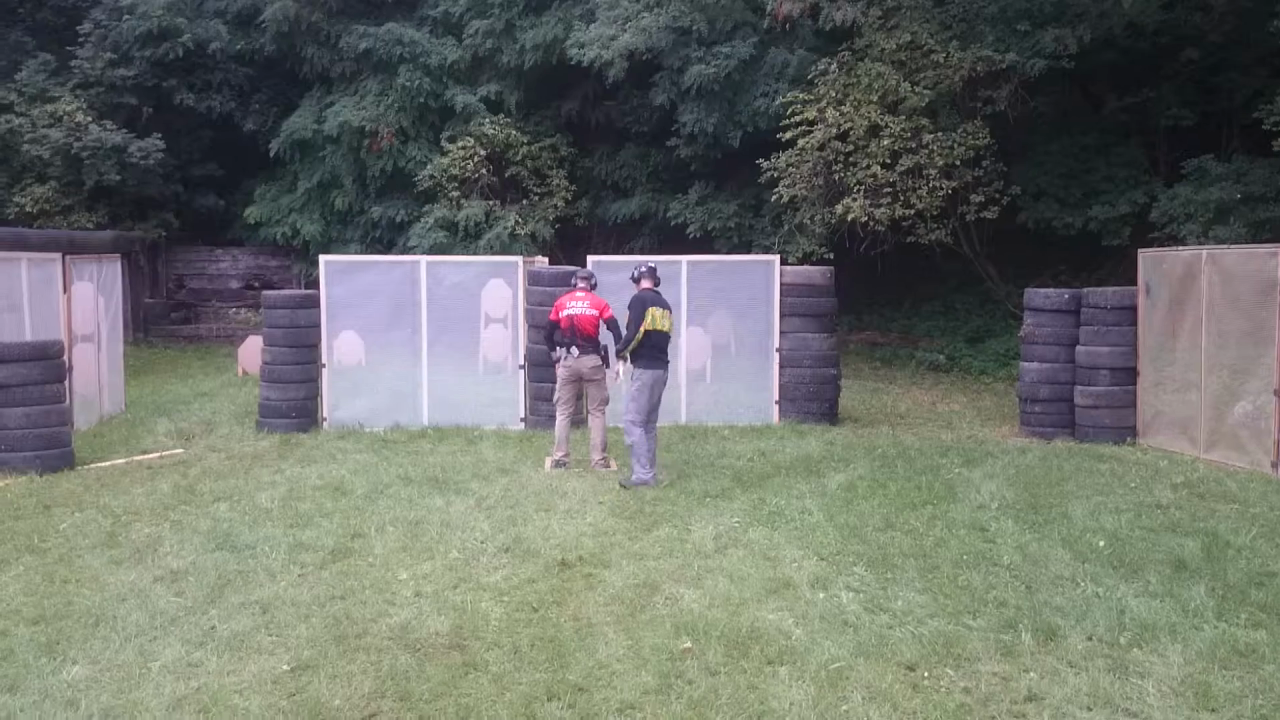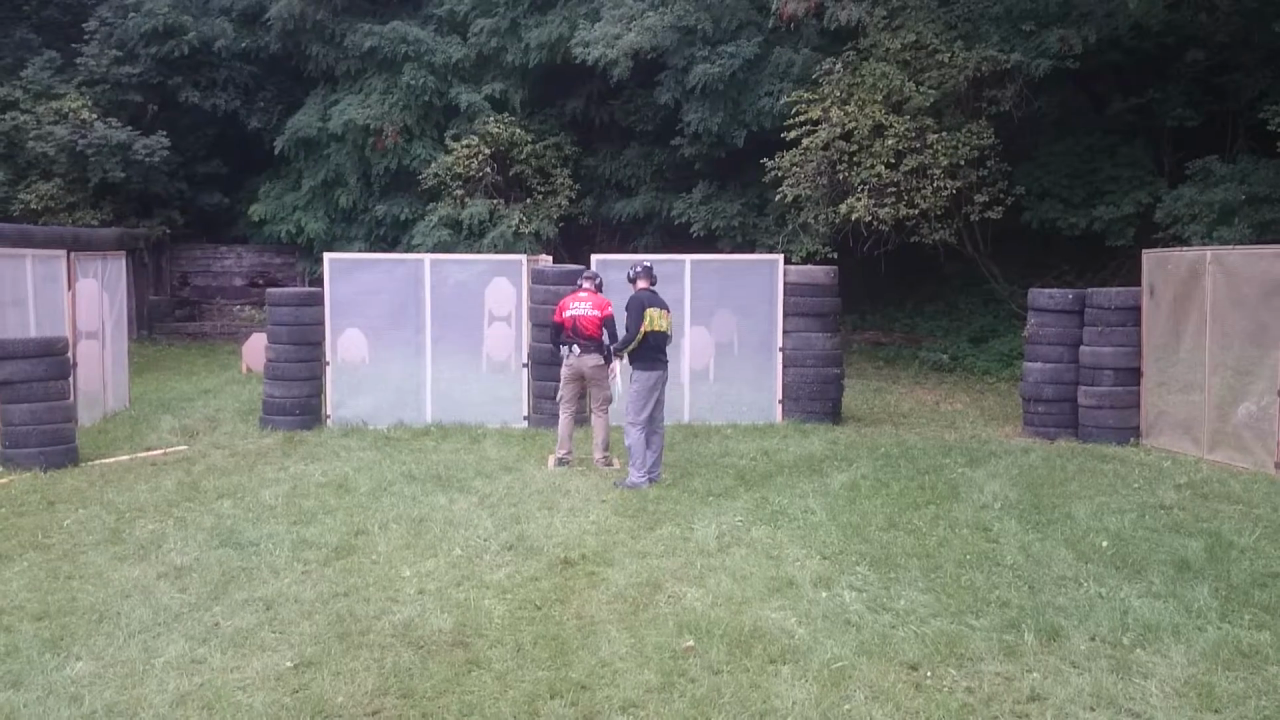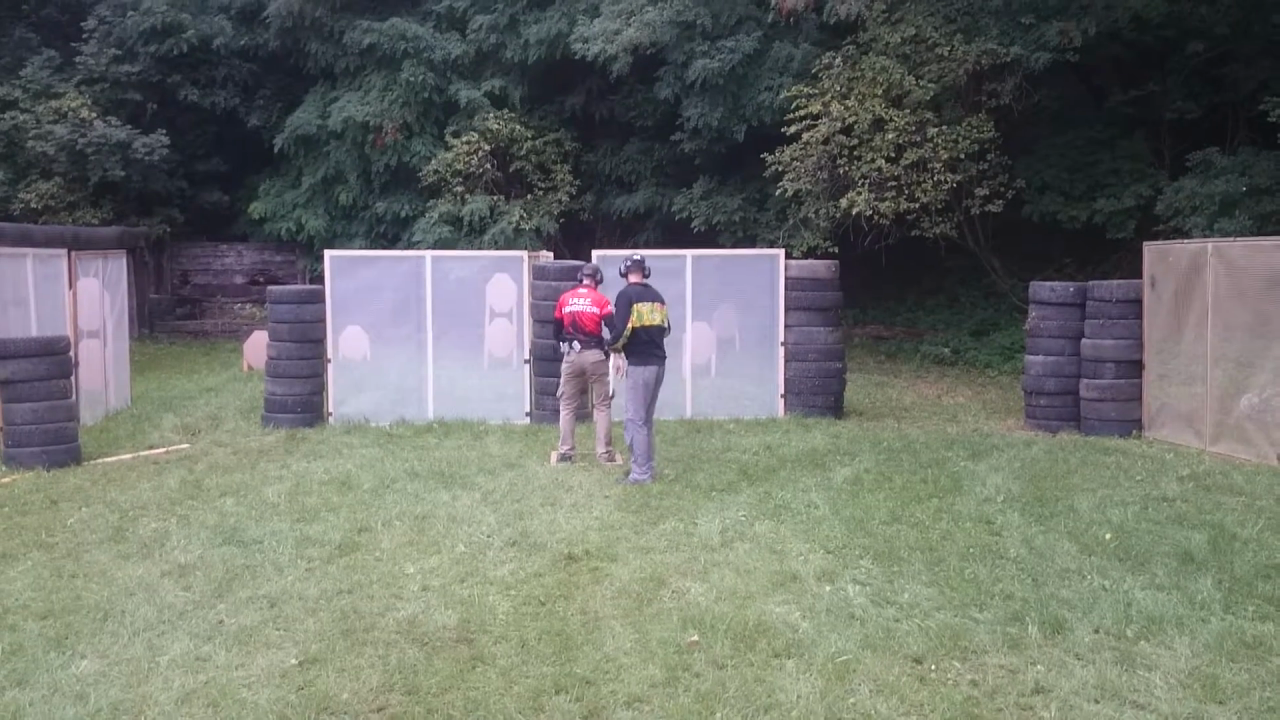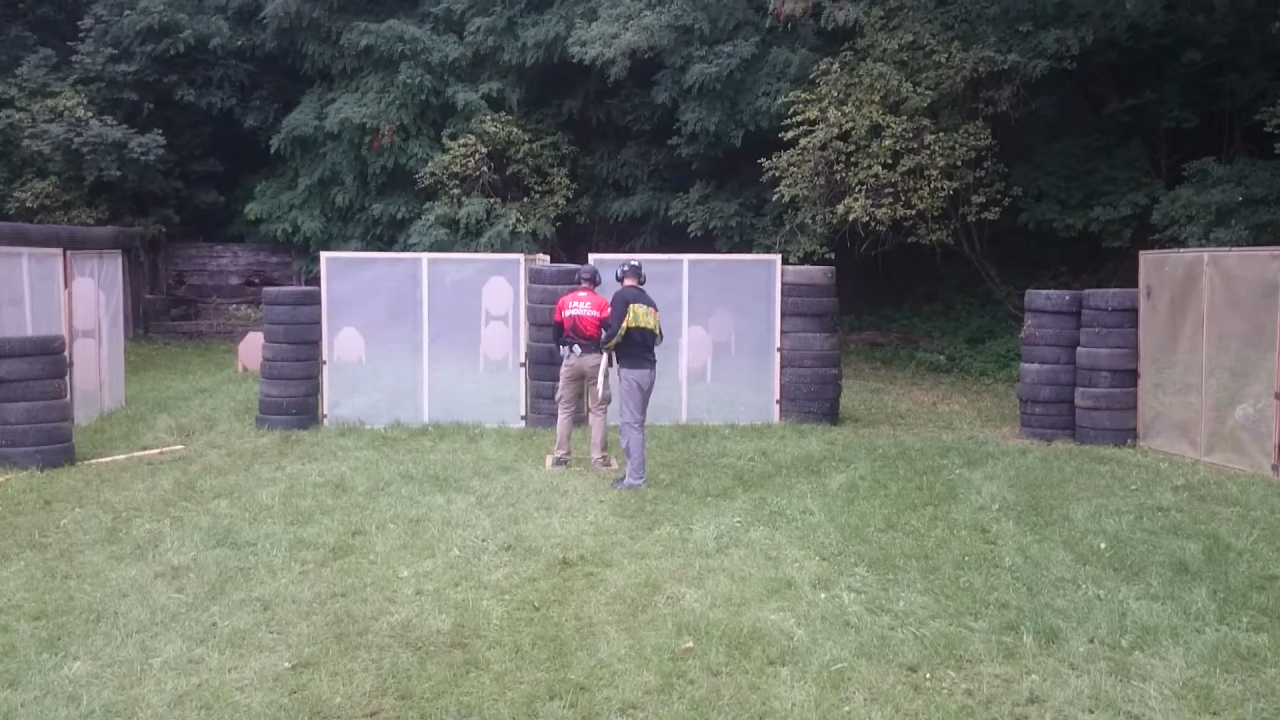
dt=0.5s
person 1, frame 1
left shoulder: (639, 299)
right shoulder: (664, 303)
left elbow: (634, 333)
right elbow: (666, 335)
left wrist: (621, 352)
left hip: (645, 368)
right hip: (661, 367)
left knee: (633, 421)
right knee: (649, 422)
left ankle: (642, 474)
right ankle: (648, 472)
person 1, frame 2
left shoulder: (637, 299)
right shoulder: (662, 303)
left elbow: (634, 334)
right elbow: (668, 337)
left wrist: (618, 349)
left hip: (644, 369)
right hip: (661, 368)
left knee: (634, 423)
right knee: (655, 423)
left ankle: (638, 477)
right ankle: (652, 472)
person 1, frame 3
left shoulder: (626, 294)
right shoulder: (657, 296)
left elbow: (621, 330)
right elbow: (666, 329)
left wrist: (614, 347)
left hip: (639, 364)
right hip: (658, 362)
left knee: (635, 419)
right knee: (646, 418)
left ankle: (640, 473)
right ankle: (645, 467)
person 1, frame 4
left shoulder: (622, 296)
right shoulder: (649, 301)
left elbow: (616, 329)
right elbow: (658, 337)
left wrist: (606, 345)
left hip: (631, 367)
right hip: (648, 367)
left knee: (629, 423)
right knee: (637, 422)
left ankle: (636, 478)
right ankle: (635, 474)
person 2, frame 1
left shoulder: (561, 302)
right shoulder: (599, 302)
left elbow: (548, 335)
right elbow: (616, 332)
left wrist: (557, 359)
left hip: (568, 360)
right hip: (592, 360)
left knee: (563, 412)
right knee: (597, 412)
left ankle: (560, 458)
right ankle: (599, 459)
person 2, frame 2
left shoulder: (565, 302)
right shoulder: (602, 302)
left elbow: (554, 336)
right elbow: (612, 332)
right wrist: (614, 359)
left hip: (571, 360)
right hip: (595, 359)
left knee: (566, 410)
right knee: (600, 410)
left ankle: (562, 456)
right ankle: (602, 458)
person 2, frame 3
left shoulder: (565, 299)
right shoulder: (601, 300)
left elbow: (556, 330)
left hip: (571, 355)
right hip: (595, 355)
left knee: (567, 406)
right knee: (602, 405)
left ankle: (565, 452)
right ankle: (604, 453)
person 2, frame 4
left shoulder: (564, 301)
right shoulder: (601, 302)
left elbow: (556, 333)
left hip: (571, 358)
right hip: (595, 359)
left knee: (565, 409)
right knee: (598, 409)
left ankle: (561, 456)
right ankle: (600, 457)
